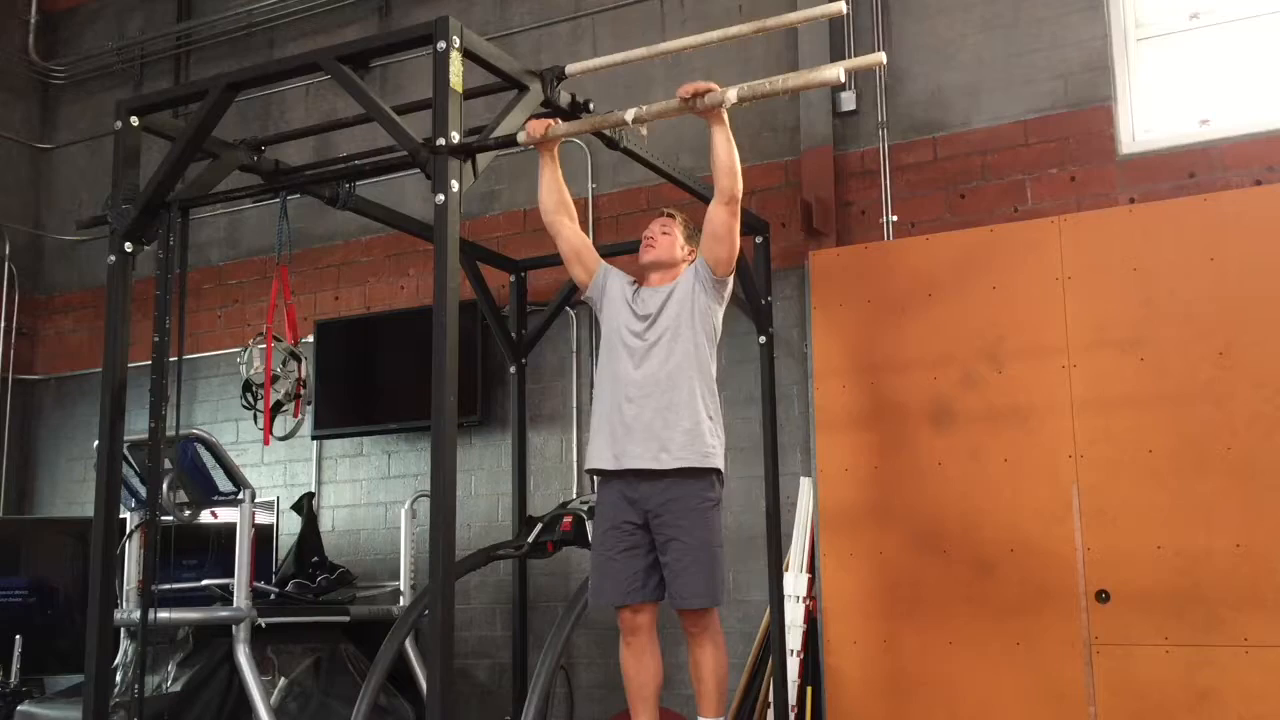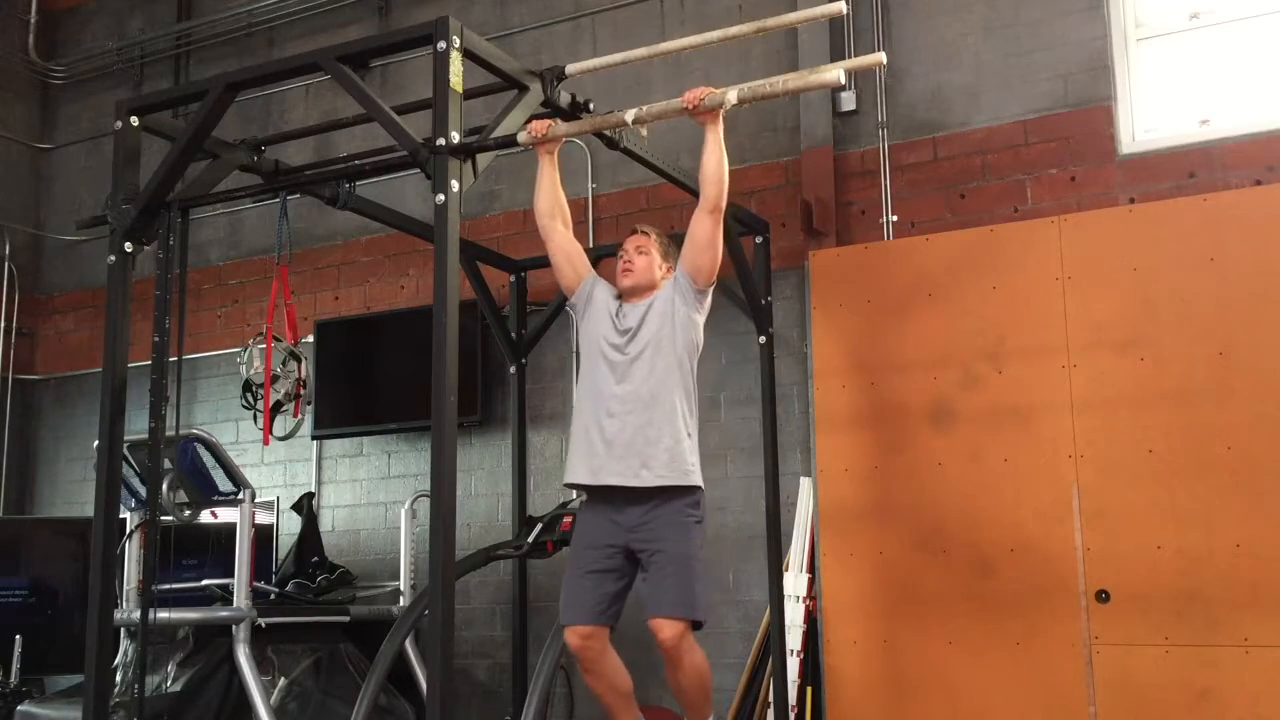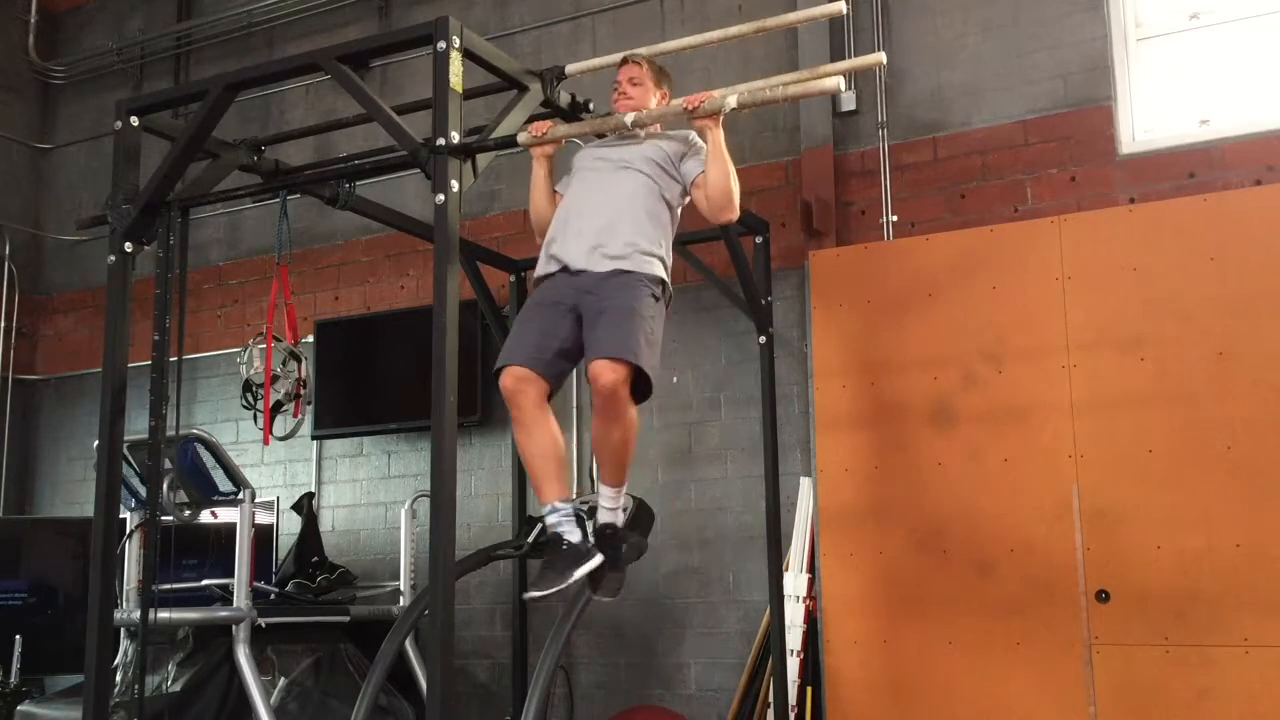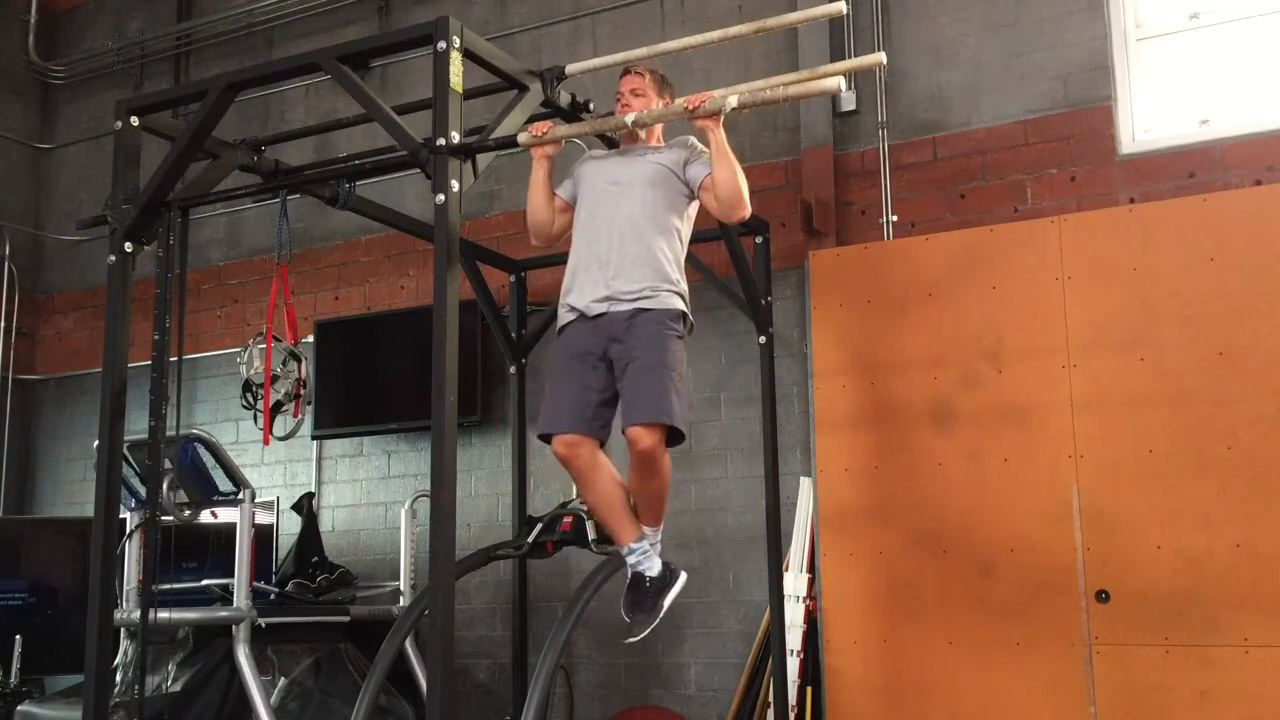
dt=1s
person 1, frame 1
left shoulder: (703, 288)
right shoulder: (612, 293)
left elbow: (728, 198)
right elbow: (561, 223)
left wrist: (715, 118)
right wrist: (548, 154)
left hip: (685, 473)
right hip: (619, 476)
left knee: (698, 617)
right knee: (634, 618)
person 1, frame 2
left shoulder: (681, 303)
right shoulder: (593, 305)
left elbow: (711, 207)
right elbow: (553, 227)
left wrist: (712, 126)
right wrist: (548, 156)
left hip: (667, 495)
right hip: (602, 500)
left knee: (671, 632)
right knee: (582, 637)
person 1, frame 3
left shoulder: (679, 145)
right shoulder: (587, 153)
left elbow: (724, 210)
right elbow: (545, 226)
left wrist: (713, 131)
right wrist: (541, 159)
left hip: (630, 274)
right hip: (560, 276)
left knee: (609, 377)
right knee: (518, 380)
left ankle: (609, 523)
right ankle: (565, 531)
person 1, frame 4
left shoulder: (683, 154)
right shoulder: (589, 165)
left elbow: (736, 209)
right elbow: (541, 231)
left wrist: (713, 131)
right wrist: (541, 161)
left hip: (651, 310)
right hip: (581, 316)
left knee: (646, 437)
right knee: (570, 443)
left ankle: (651, 550)
right ankle: (646, 566)
